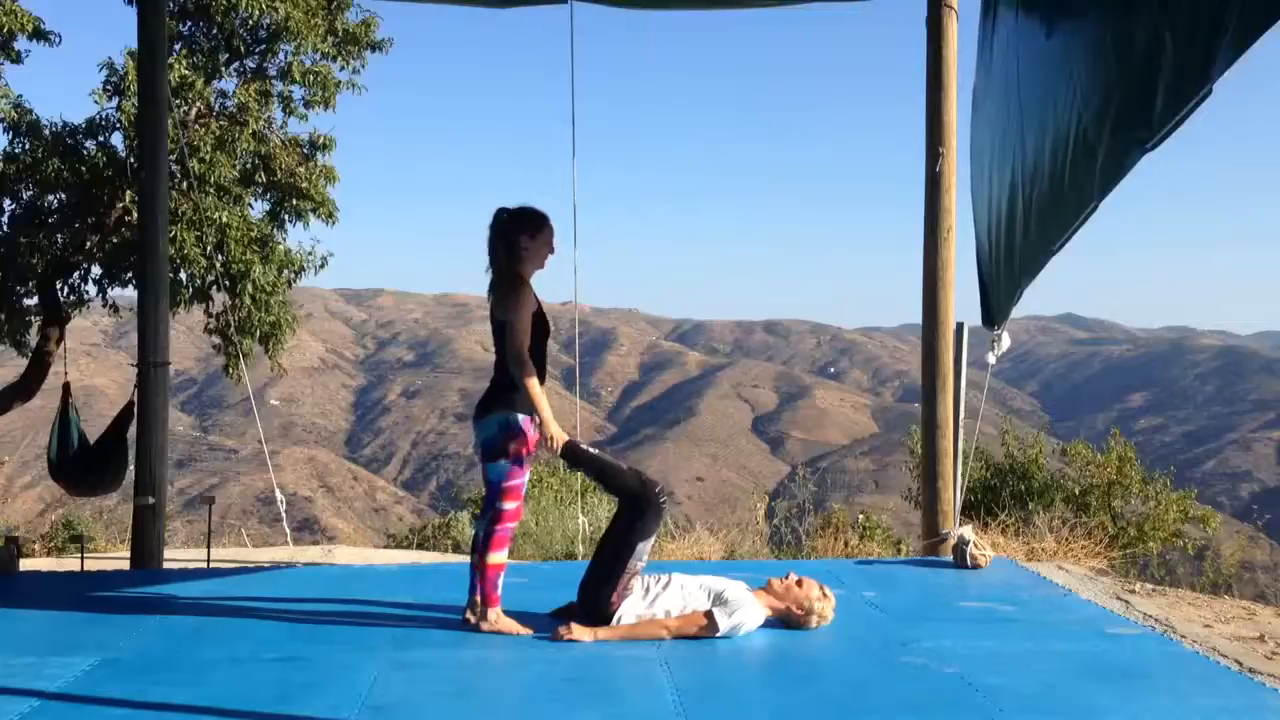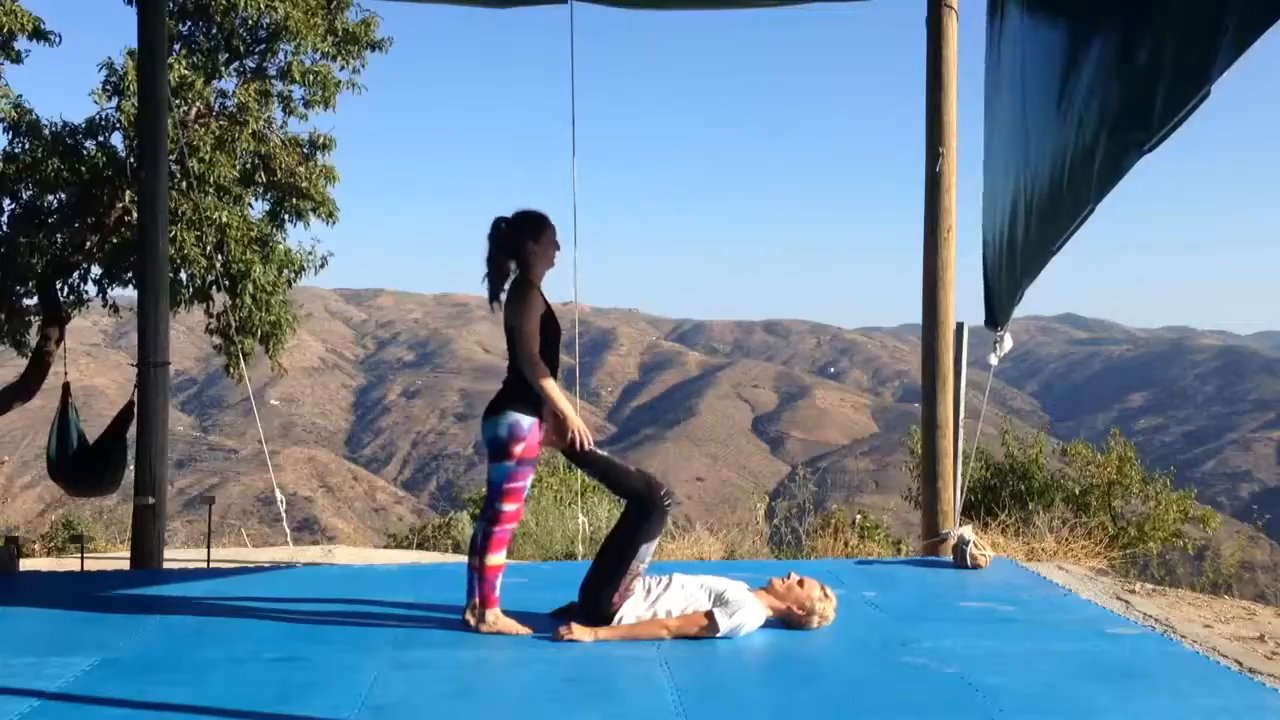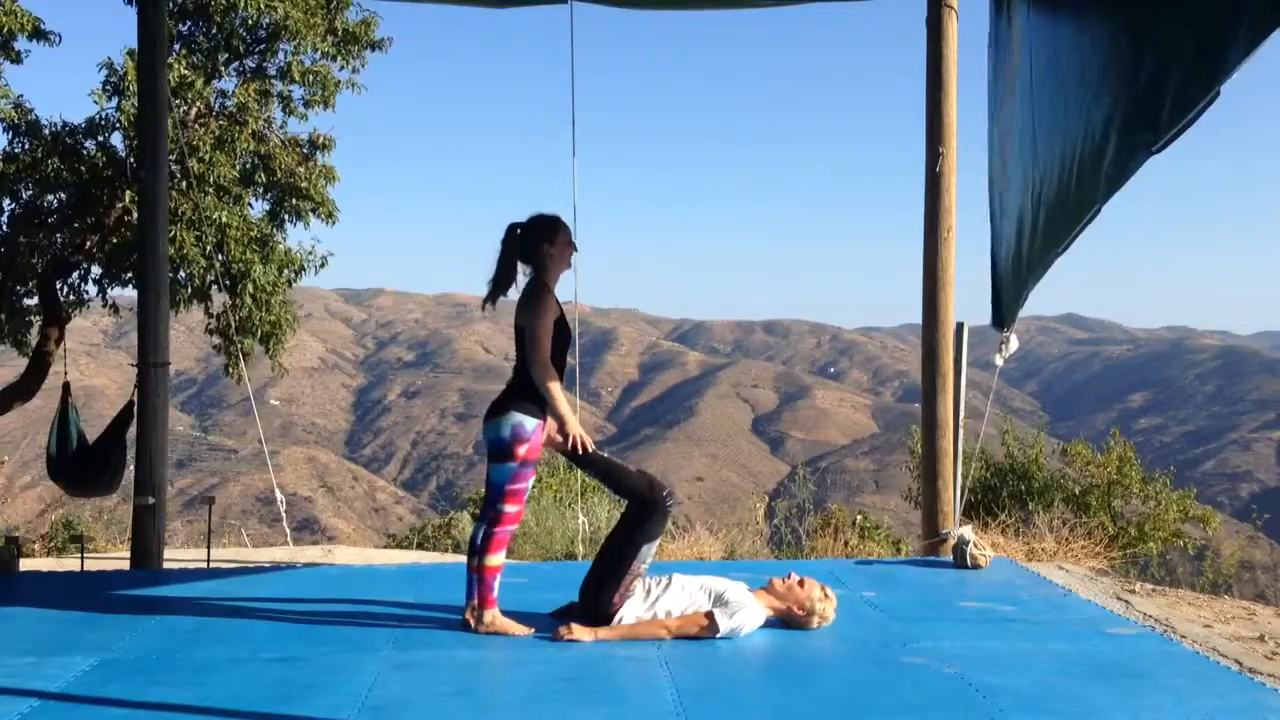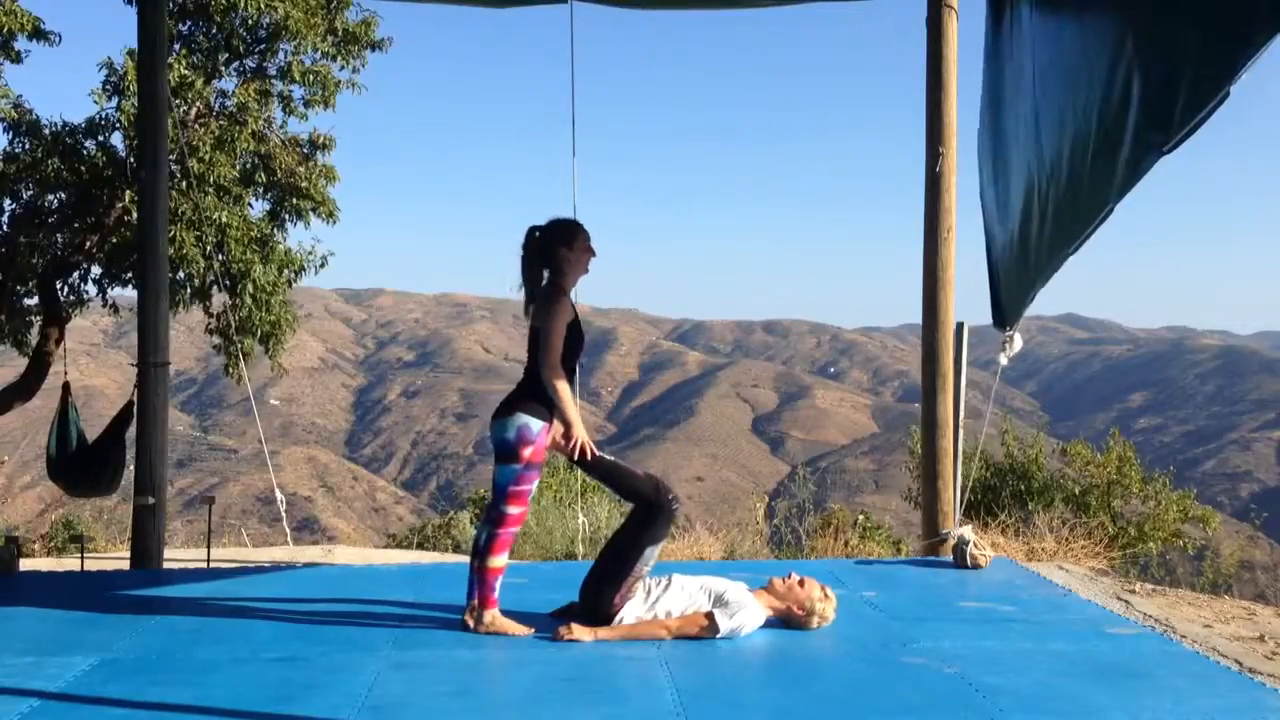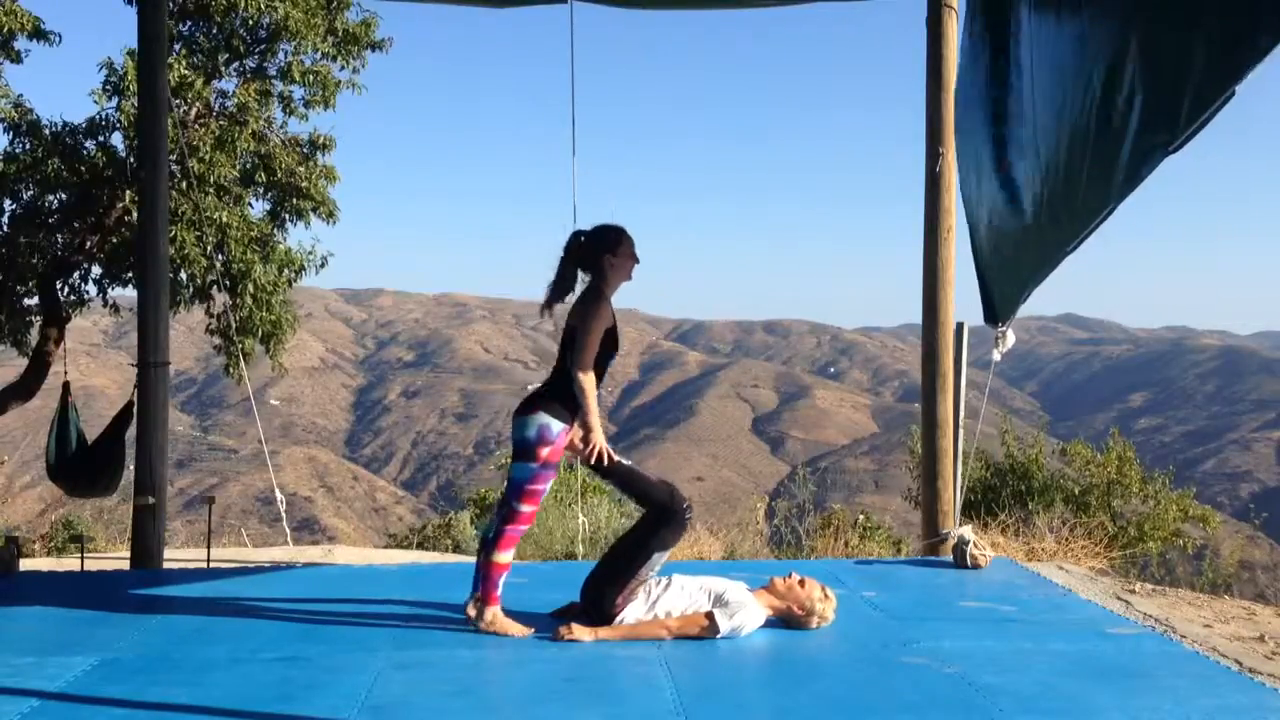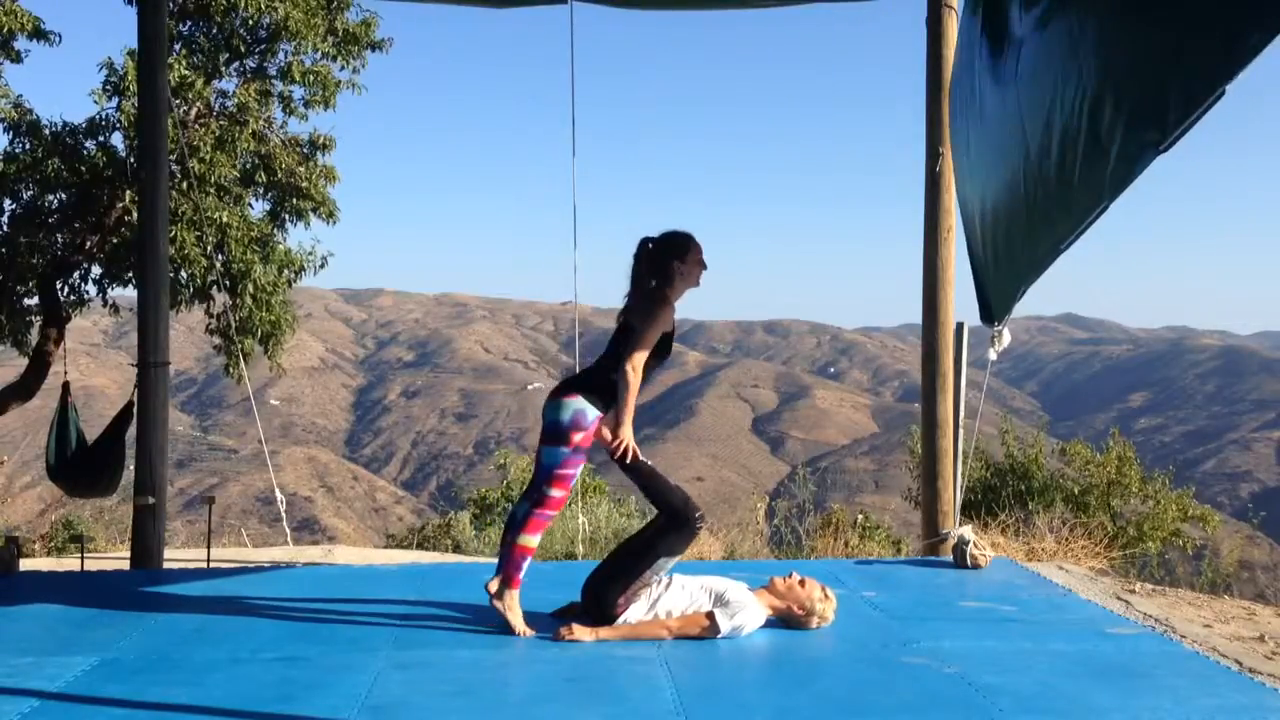
dt=0.3s
person 1, frame 1
left shoulder: (509, 286)
right shoulder: (519, 288)
right elbow: (520, 358)
left wrist: (543, 414)
right wrist: (545, 415)
left hip: (499, 411)
right hip: (508, 413)
left knee: (495, 511)
right knee: (505, 514)
left ankle: (478, 604)
right ankle: (490, 612)
person 1, frame 2
left shoulder: (525, 292)
right shoulder: (527, 292)
right elbow: (531, 362)
left wrist: (552, 414)
right wrist: (568, 412)
left hip: (513, 413)
right hip: (516, 417)
left knee: (495, 513)
right knee: (504, 515)
left ankle: (477, 605)
right ankle: (489, 613)
person 1, frame 3
left shoulder: (539, 295)
right shoulder: (542, 296)
right elbow: (540, 365)
left wrist: (551, 419)
right wrist: (568, 418)
left hip: (514, 414)
right hip: (519, 418)
left knee: (494, 514)
right knee: (505, 517)
left ankle: (475, 606)
right ankle: (487, 613)
person 1, frame 4
left shoulder: (550, 297)
right shoulder: (557, 299)
right elbow: (551, 369)
left wrist: (562, 422)
right wrist: (572, 423)
left hip: (520, 416)
right hip: (528, 420)
left knee: (501, 515)
right knee: (510, 518)
left ankle: (478, 606)
right ankle: (487, 613)
person 1, frame 5
left shoulder: (592, 302)
right shoulder: (599, 305)
right elbow: (583, 370)
left wrist: (577, 424)
right wrist: (594, 427)
left hip: (544, 415)
right hip: (547, 420)
left knee: (510, 511)
right knee: (519, 515)
left ankle: (479, 600)
right ankle: (489, 610)
person 1, frame 6
left shoulder: (649, 300)
right shoulder: (662, 308)
right elbow: (631, 368)
left wrist: (611, 416)
right wrist: (625, 424)
left hip: (572, 400)
right hip: (579, 408)
left knee: (539, 493)
right knee: (547, 501)
left ankle: (501, 580)
right ankle: (508, 591)
person 2, frame 1
left shoulder: (745, 614)
right shoulder: (744, 596)
left elbow: (670, 627)
left wrist: (595, 633)
left hip: (612, 609)
right hip: (614, 602)
left knee: (648, 495)
left ankle: (563, 444)
person 2, frame 2
left shoulder: (745, 615)
right shoulder: (744, 596)
left elbow: (670, 628)
left wrist: (595, 633)
left hip: (613, 606)
right hip: (616, 602)
left knee: (653, 497)
person 2, frame 3
left shoulder: (746, 615)
right shoulder: (744, 597)
left elbow: (670, 628)
left wrist: (595, 633)
left hip: (613, 608)
right hip: (614, 602)
left knee: (655, 497)
person 2, frame 4
left shoulder: (746, 616)
right shoulder: (743, 596)
left elbow: (671, 629)
left wrist: (595, 634)
left hip: (614, 607)
right hip: (613, 603)
left knee: (660, 500)
person 2, frame 5
left shoulder: (746, 616)
right shoulder: (744, 596)
left elbow: (670, 628)
left wrist: (596, 633)
left hip: (615, 606)
right hip: (615, 601)
left knee: (674, 509)
person 2, frame 6
left shoulder: (746, 616)
right shoulder: (744, 597)
left elbow: (671, 628)
left wrist: (596, 633)
left hip: (615, 606)
right hip: (613, 600)
left knee: (686, 518)
